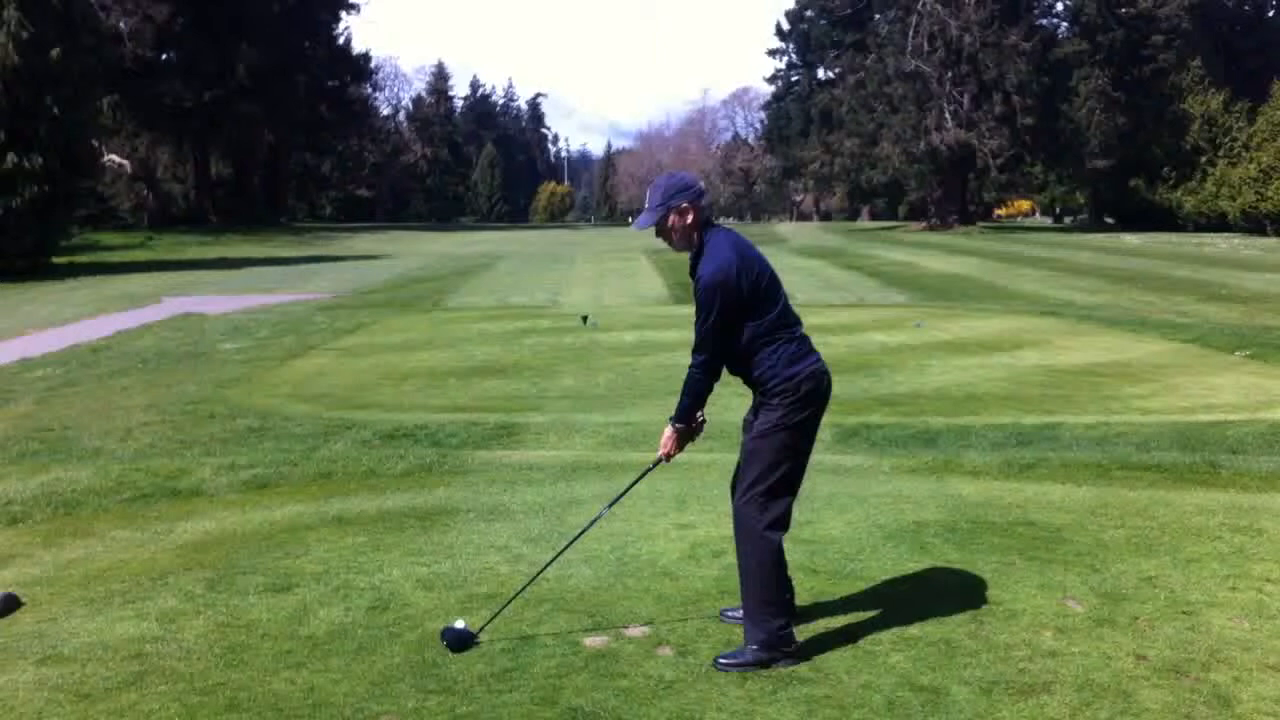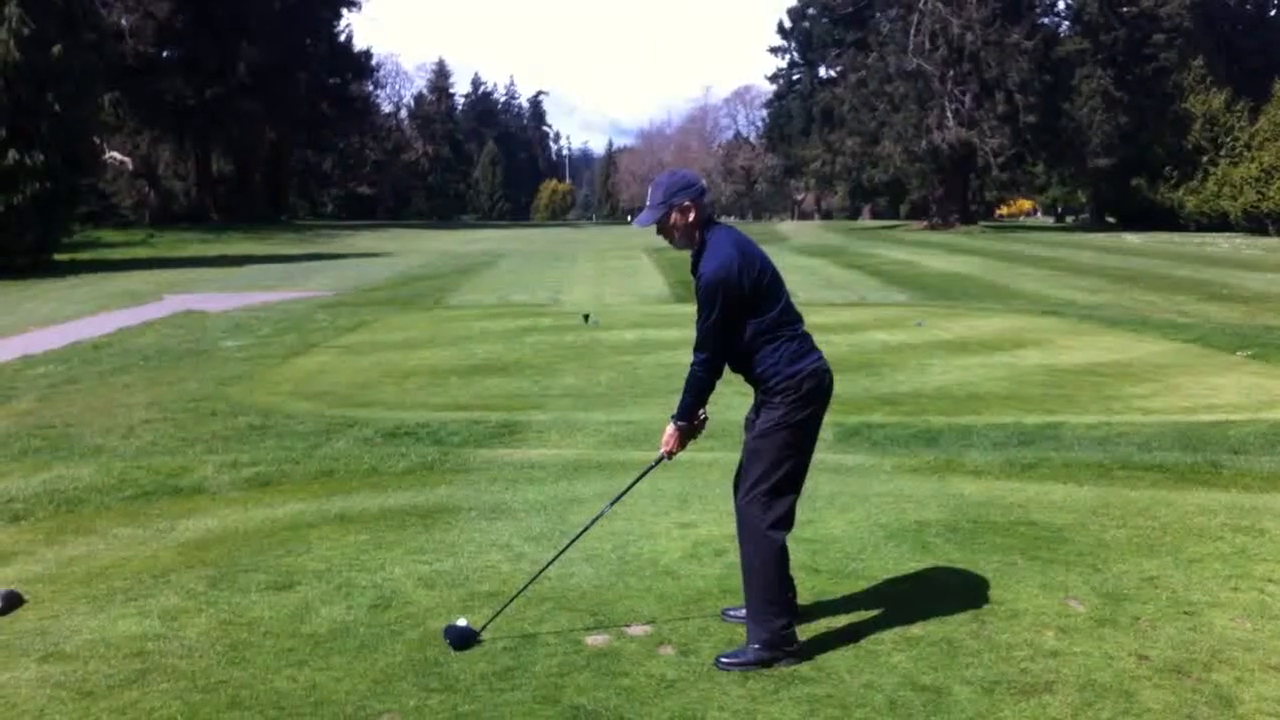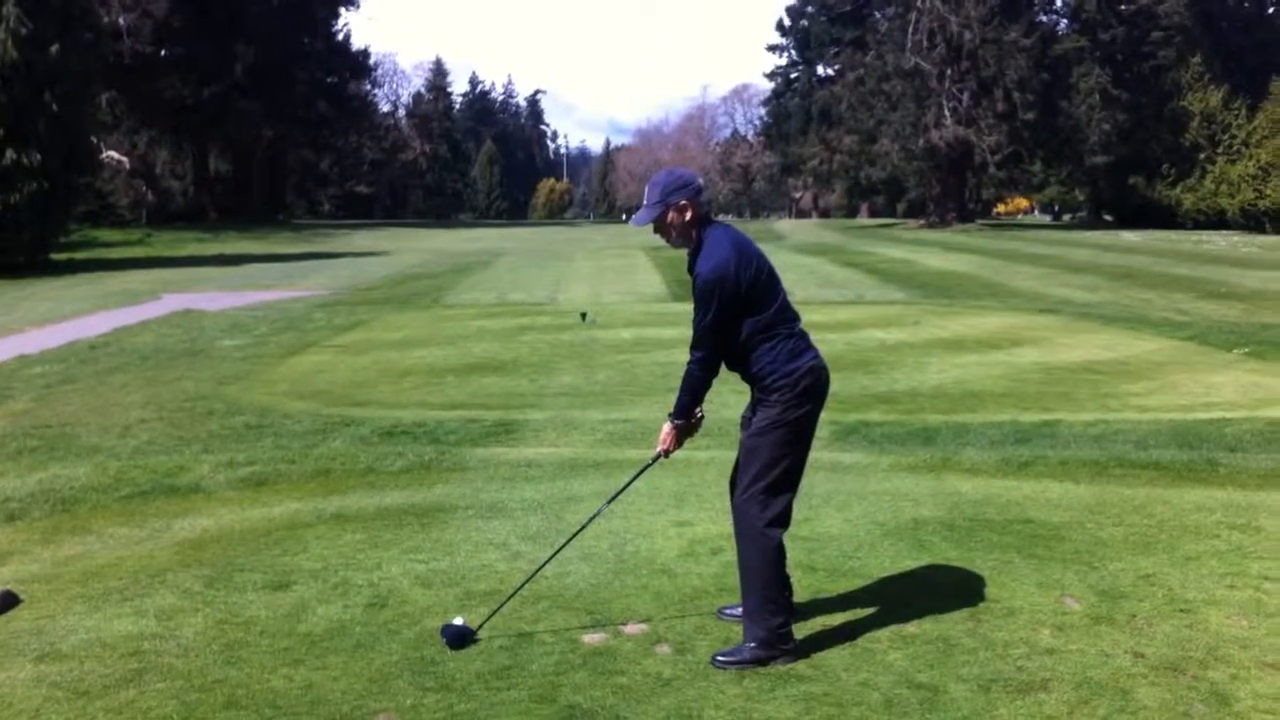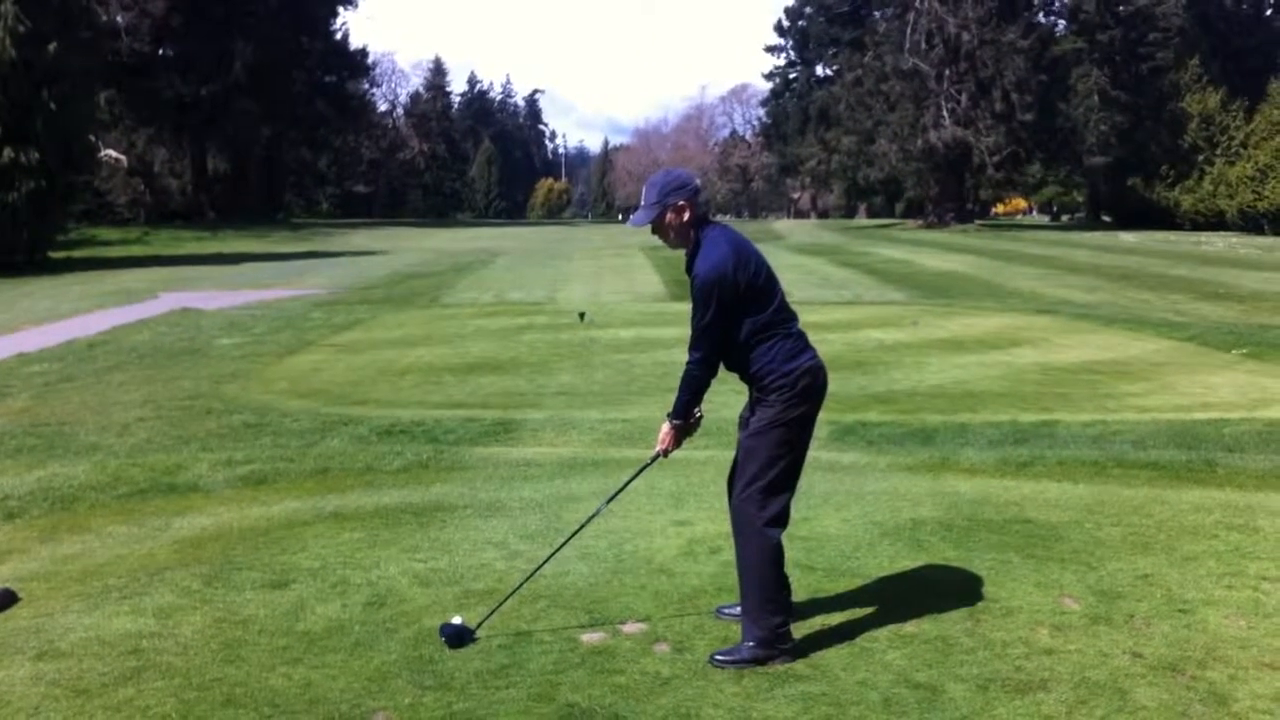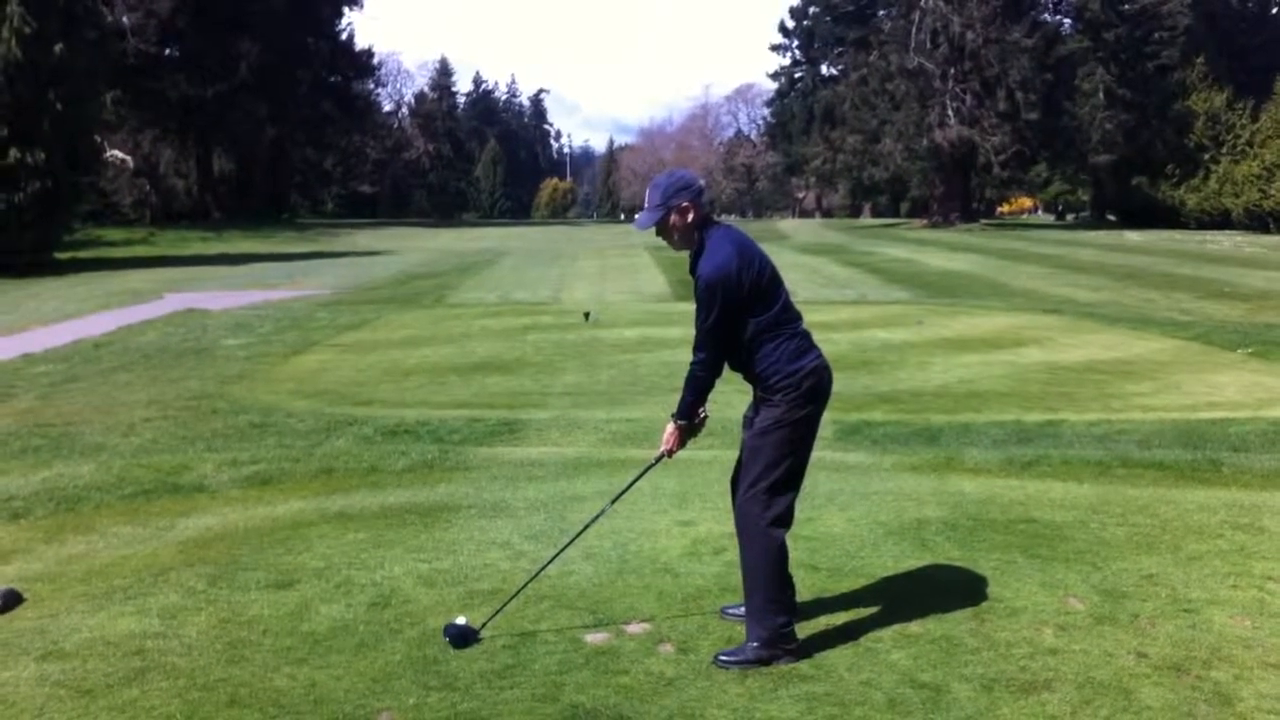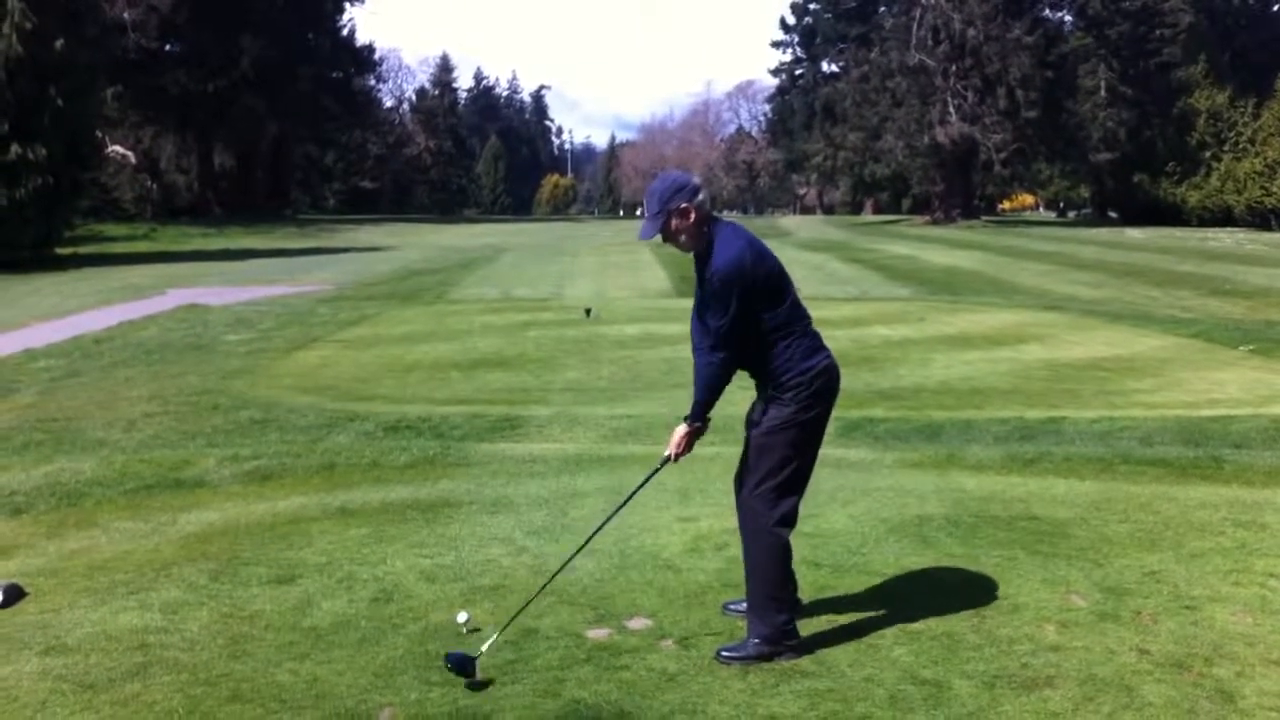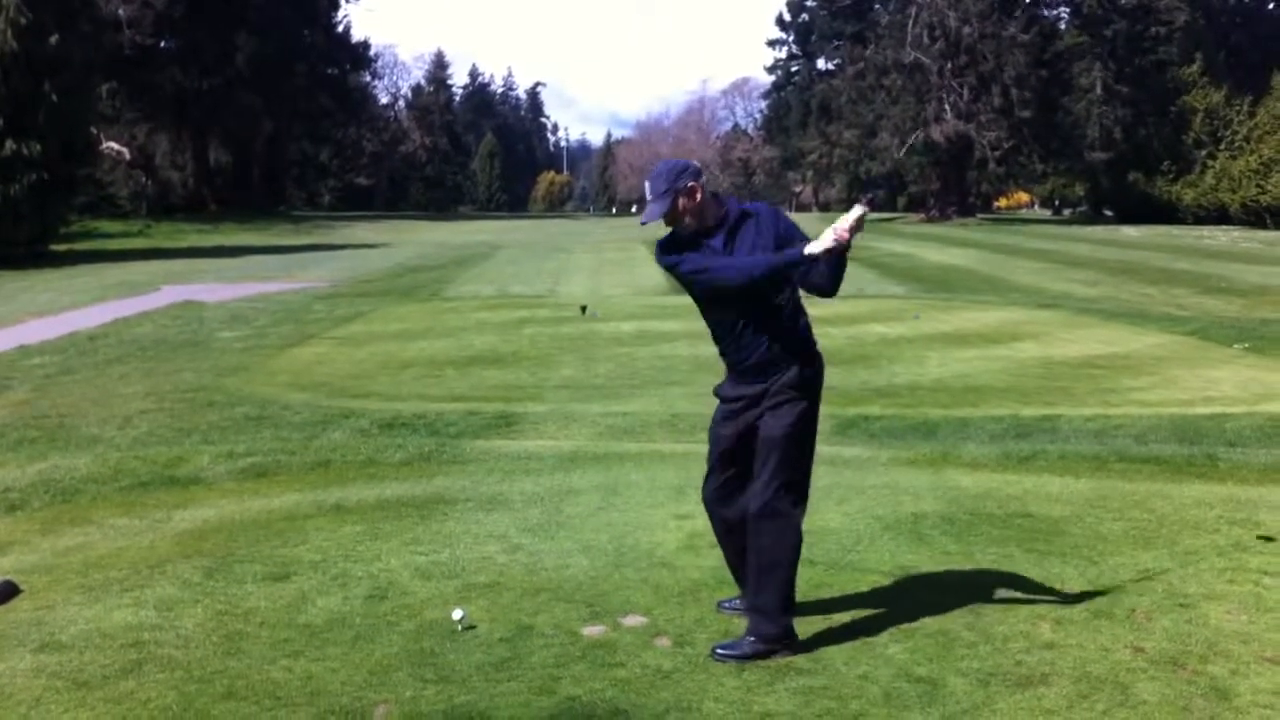
dt=0.5s
person 1, frame 1
left shoulder: (718, 266)
right shoulder: (722, 247)
left elbow: (708, 356)
right elbow: (716, 349)
left wrist: (680, 422)
right wrist: (693, 411)
left hip: (790, 389)
right hip: (785, 384)
left knee: (755, 506)
right knee: (752, 496)
left ankle: (771, 638)
right ankle: (771, 603)
person 1, frame 2
left shoulder: (719, 265)
right shoulder: (723, 246)
left elbow: (709, 353)
right elbow: (718, 348)
left wrist: (682, 420)
right wrist: (694, 410)
left hip: (792, 387)
right hip: (787, 381)
left knee: (759, 505)
right knee: (754, 495)
left ankle: (773, 638)
right ankle: (773, 602)
person 1, frame 3
left shoulder: (716, 263)
right shoulder: (720, 243)
left elbow: (706, 352)
right elbow: (714, 346)
left wrist: (679, 418)
right wrist: (691, 408)
left hip: (788, 386)
right hip: (782, 380)
left knee: (756, 504)
right knee: (748, 493)
left ankle: (769, 636)
right ankle: (767, 601)
person 1, frame 4
left shoulder: (714, 263)
right shoulder: (718, 244)
left elbow: (705, 353)
right elbow: (712, 346)
left wrist: (677, 418)
right wrist: (689, 408)
left hip: (786, 386)
right hip: (780, 381)
left knee: (755, 504)
right knee: (746, 493)
left ankle: (768, 636)
right ankle: (765, 601)
person 1, frame 5
left shoulder: (718, 265)
right shoulder: (720, 244)
left elbow: (708, 353)
right elbow: (716, 347)
left wrist: (681, 419)
right wrist: (694, 407)
left hip: (791, 387)
right hip: (783, 381)
left knee: (758, 504)
right knee: (748, 492)
left ankle: (772, 637)
right ankle: (769, 600)
person 1, frame 6
left shoulder: (729, 259)
right shoulder: (714, 247)
left elbow: (723, 352)
right elbow: (703, 332)
left wrist: (693, 419)
right wrist: (700, 408)
left hip: (801, 384)
right hip: (781, 382)
left knee: (764, 501)
right knee: (751, 488)
left ankle: (775, 632)
right ankle: (772, 594)
person 1, frame 7
left shoulder: (761, 218)
right shoulder: (672, 253)
left elbow: (823, 283)
right elbow: (742, 270)
left wrist: (835, 247)
right wrist: (809, 249)
left hip: (792, 379)
right hip: (740, 384)
left knee: (772, 502)
right knee: (721, 493)
left ankle: (771, 628)
right ankle: (759, 593)
